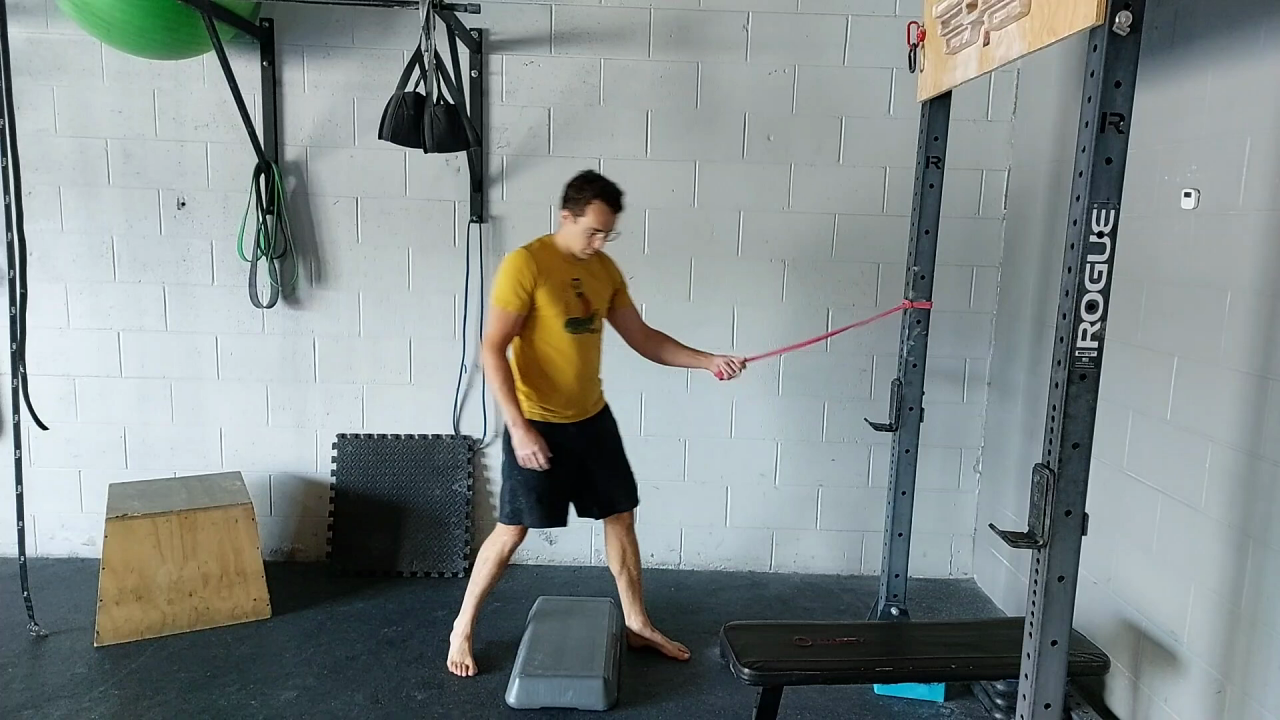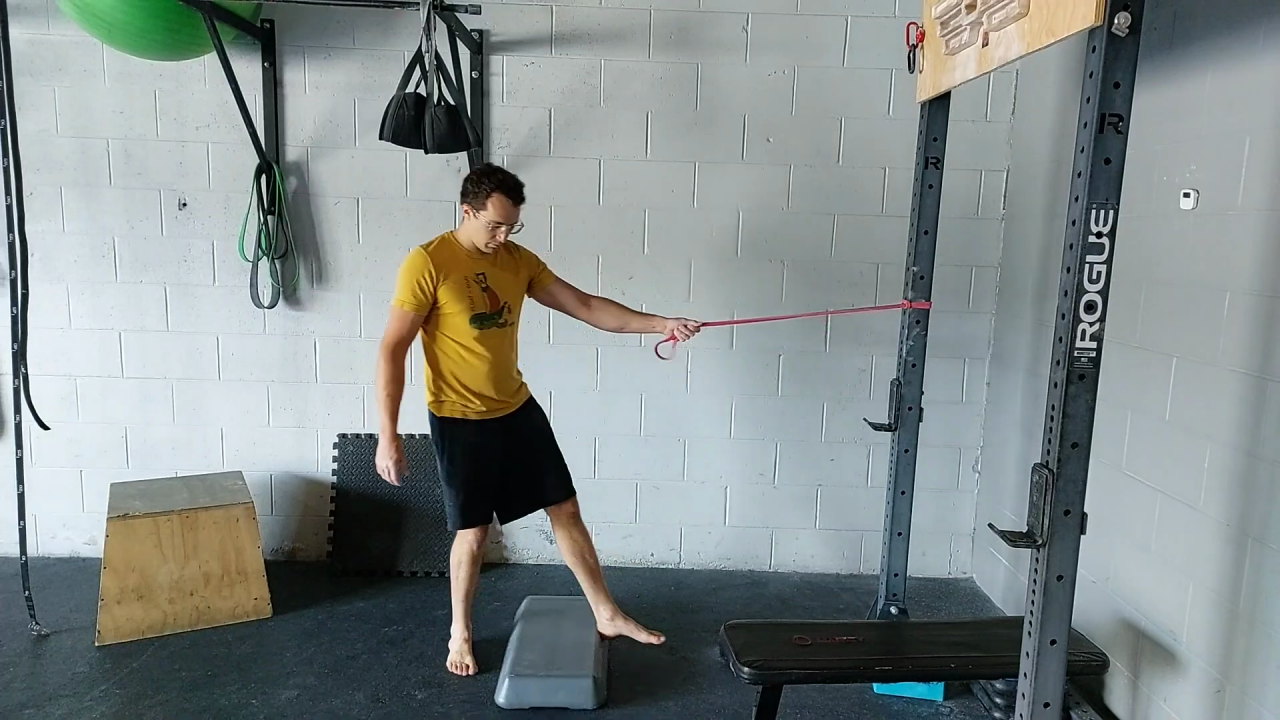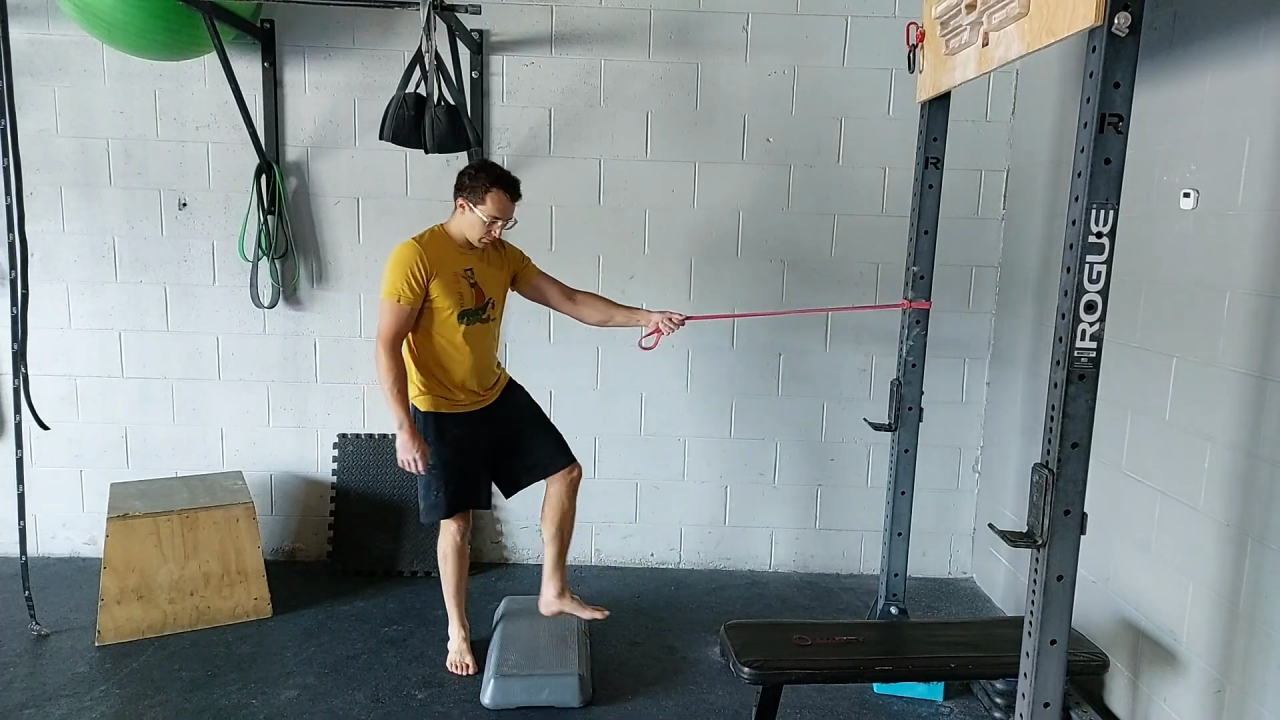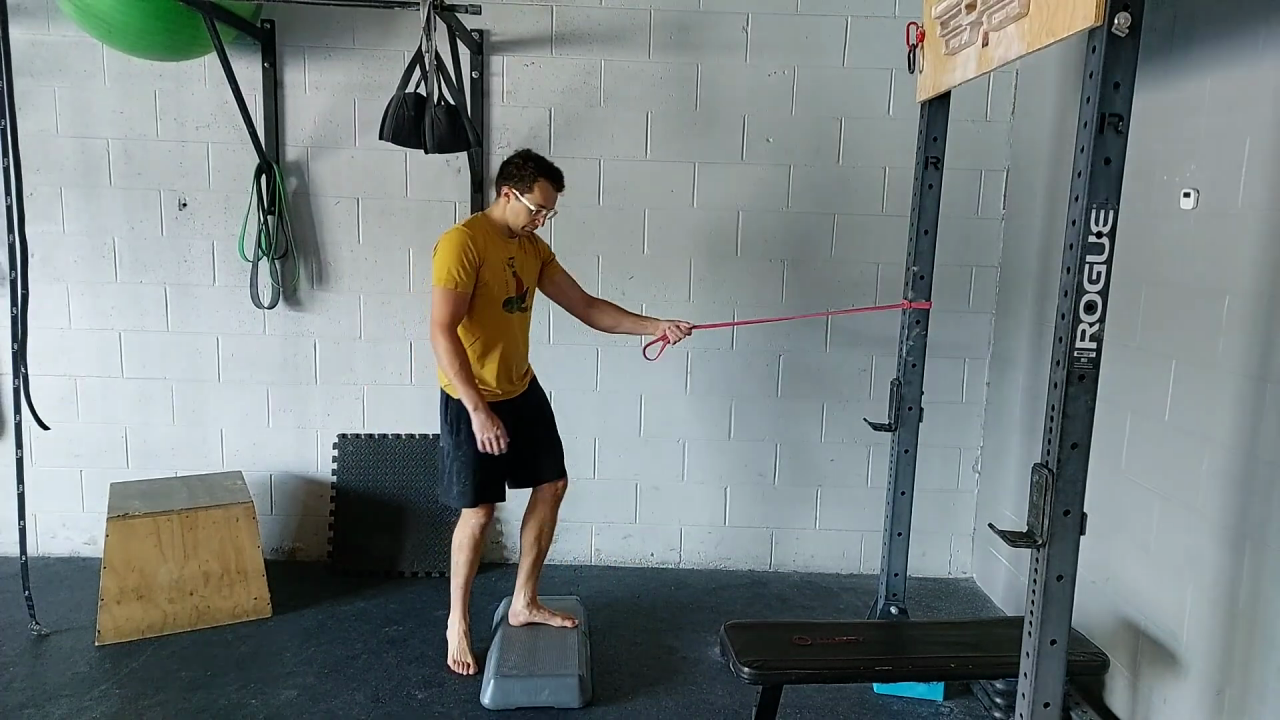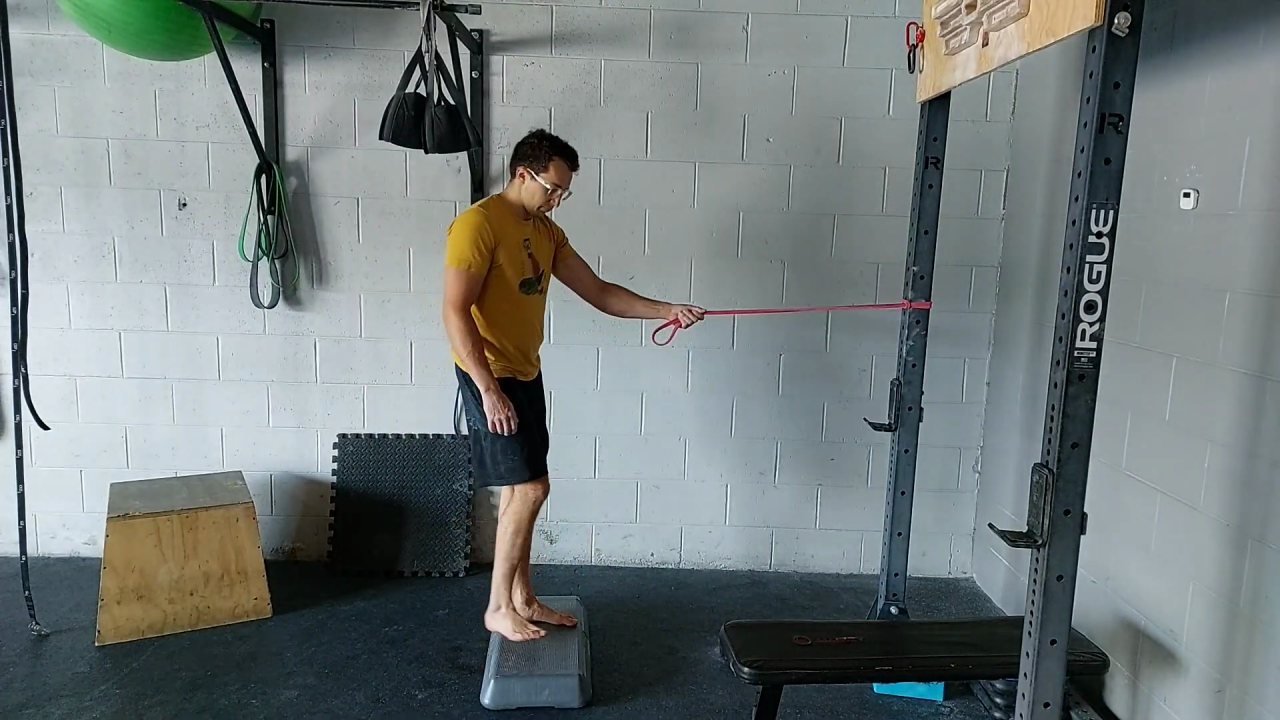
dt=0.4s
person 1, frame 1
left shoulder: (605, 270)
right shoulder: (525, 264)
left elbow: (643, 338)
right elbow: (492, 351)
left wrist: (706, 360)
right wrist: (519, 428)
left hip: (592, 417)
right hip: (538, 422)
left knee: (620, 517)
right knee: (512, 529)
left ankle: (637, 622)
right ankle: (462, 629)
person 1, frame 2
left shoulder: (519, 260)
right shoulder: (427, 263)
left elbow: (586, 307)
right elbow: (392, 350)
left wrist: (659, 323)
right wrist: (388, 435)
left hip: (519, 409)
right hip: (460, 420)
left knee: (565, 508)
right knee: (473, 529)
left ankle: (606, 614)
right ankle: (461, 633)
person 1, frame 3
left shoulder: (503, 255)
right shoulder: (415, 257)
left elbow: (569, 301)
right elbow: (387, 346)
left wrist: (643, 317)
right wrist: (405, 429)
left hip: (500, 395)
right hip: (442, 412)
left knee: (565, 473)
right knee: (456, 520)
left ankle: (555, 593)
right ankle: (457, 631)
person 1, frame 4
left shoulder: (534, 248)
right shoulder: (462, 243)
left elbow: (585, 307)
right elbow: (442, 332)
left wrist: (654, 326)
right wrist: (478, 408)
left hip: (522, 390)
right hip: (471, 400)
left knee: (551, 487)
right knee: (477, 511)
left ankle: (524, 603)
right ankle: (458, 625)
person 1, frame 5
left shoulder: (546, 231)
right shoulder: (477, 224)
left elbow: (598, 291)
right elbow: (455, 313)
left wrist: (665, 310)
right wrist: (489, 388)
left hip: (526, 375)
right hip: (490, 378)
left knee: (520, 489)
right knee: (530, 487)
left ankle: (522, 599)
right ankle: (498, 607)
